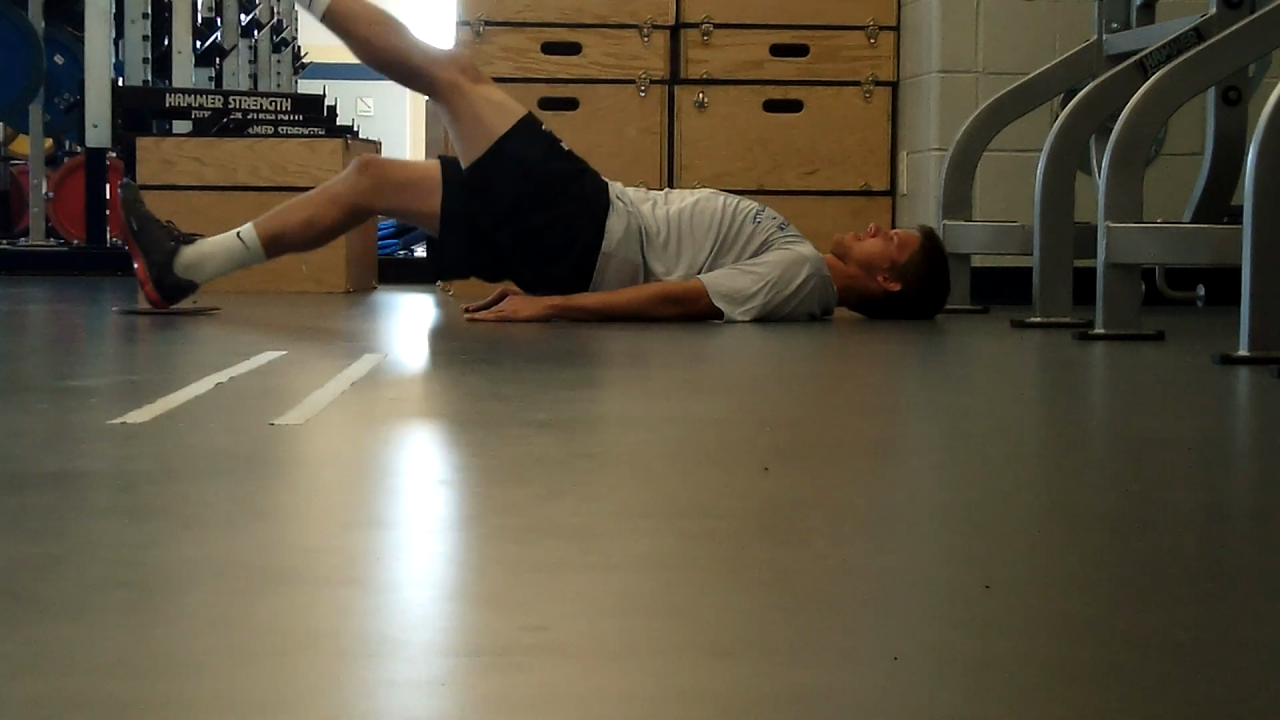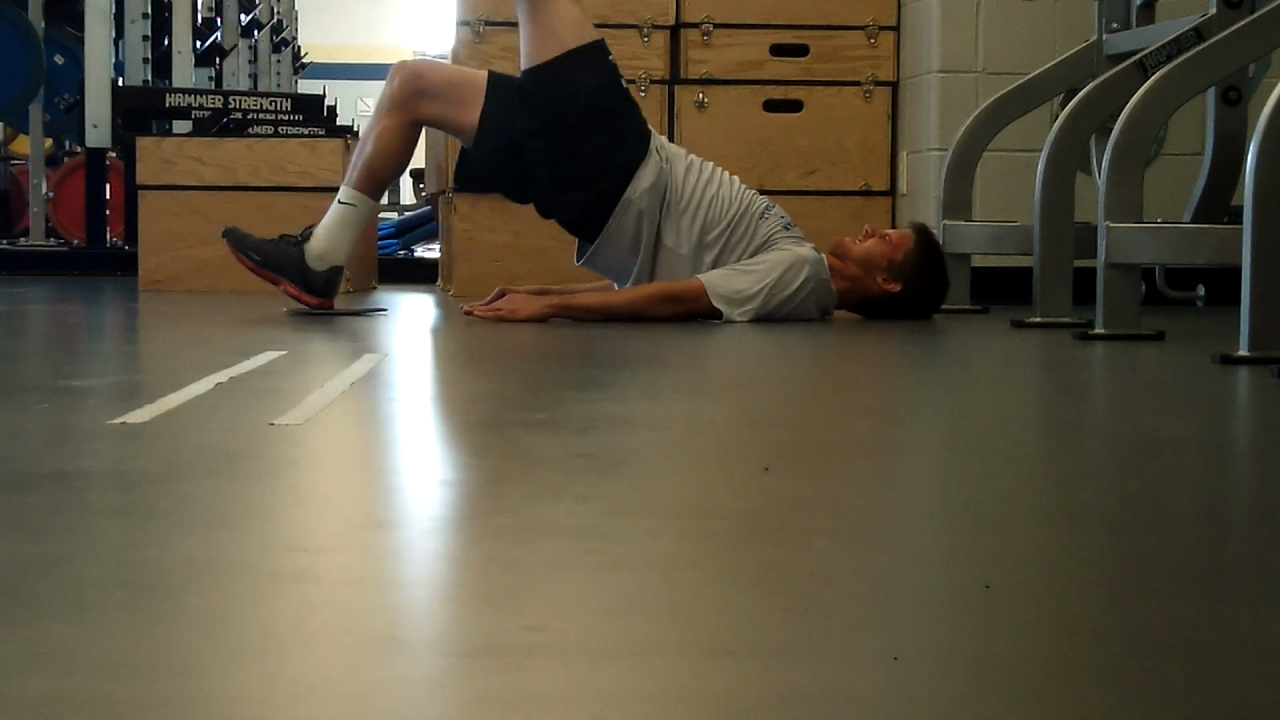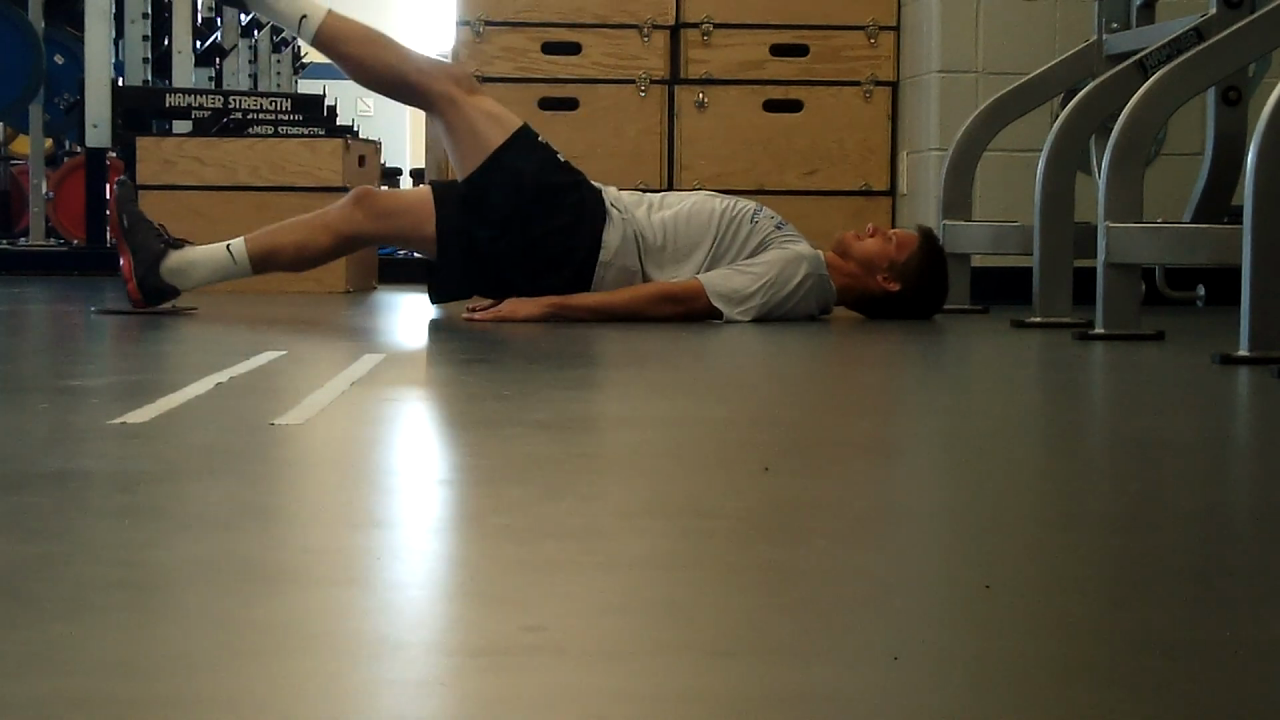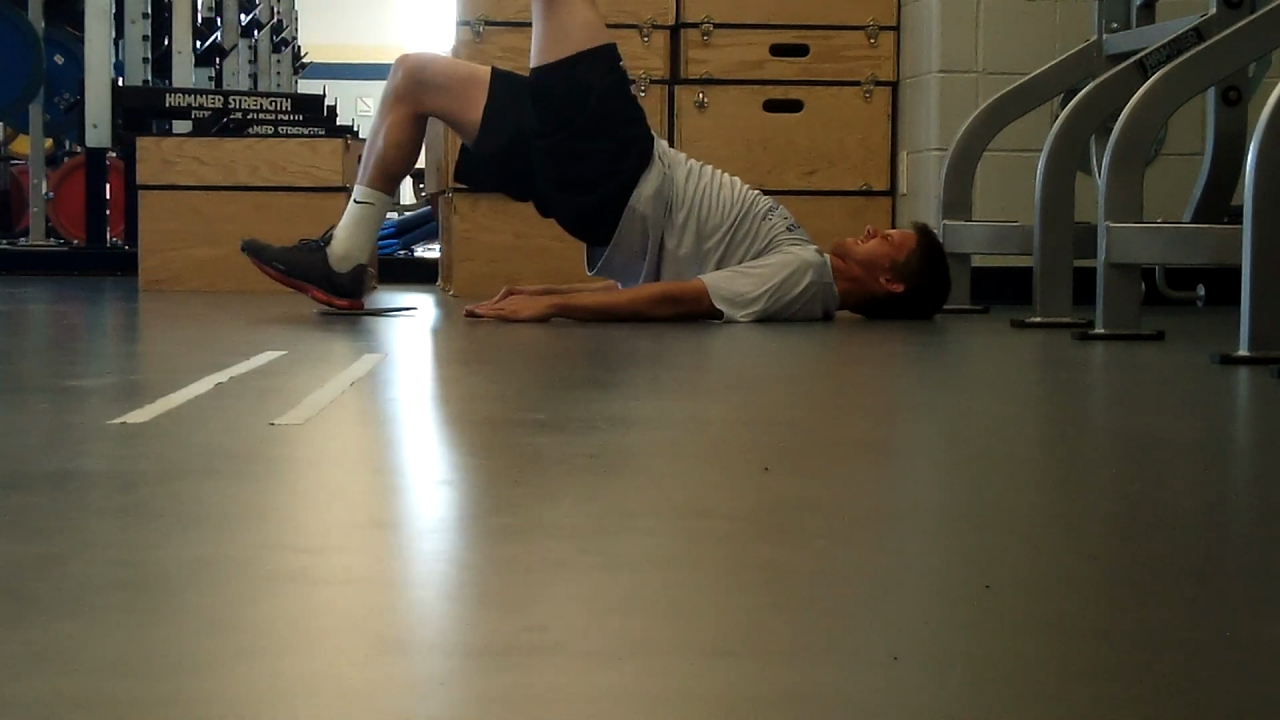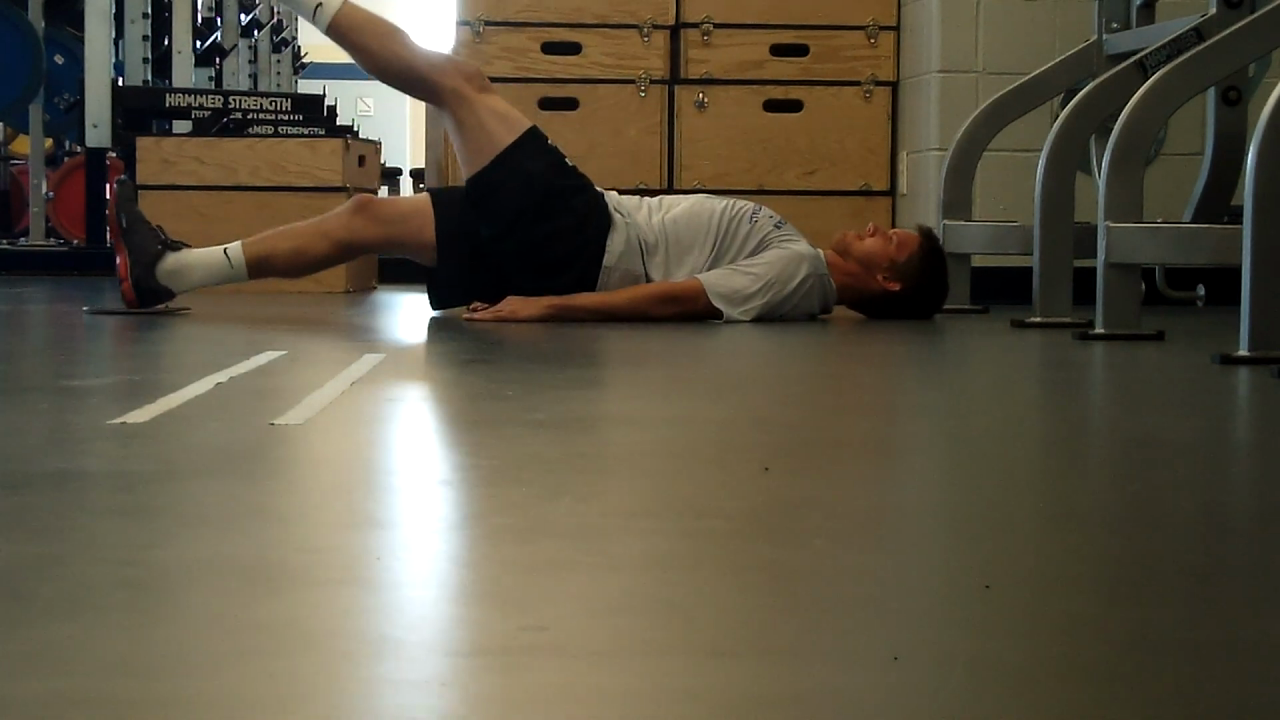
dt=1s
person 1, frame 1
left shoulder: (798, 275)
right shoulder: (793, 263)
left elbow: (678, 299)
left wrist: (548, 305)
left hip: (587, 234)
right hip: (595, 228)
left knee: (454, 72)
right knee: (368, 178)
right ankle: (184, 265)
person 1, frame 2
left shoulder: (800, 275)
right shoulder: (797, 268)
left elbow: (679, 302)
left wrist: (551, 305)
right hip: (612, 175)
right knee: (411, 84)
right ankle: (322, 257)
person 1, frame 3
left shoulder: (801, 273)
right shoulder: (795, 264)
left elbow: (677, 299)
left wrist: (549, 305)
left hip: (581, 244)
right hip: (588, 234)
left knee: (448, 87)
right knee: (366, 208)
right ankle: (170, 270)
person 1, frame 4
left shoulder: (803, 277)
right shoulder: (802, 267)
left elbow: (681, 301)
left wrist: (554, 306)
right hip: (622, 188)
right knee: (414, 78)
right ankle: (344, 258)
person 1, frame 5
left shoulder: (799, 272)
right shoulder: (795, 264)
left elbow: (675, 298)
left wrist: (549, 306)
left hip: (582, 248)
right hip: (586, 239)
left knee: (456, 84)
right knee: (367, 216)
right ankle: (166, 272)
